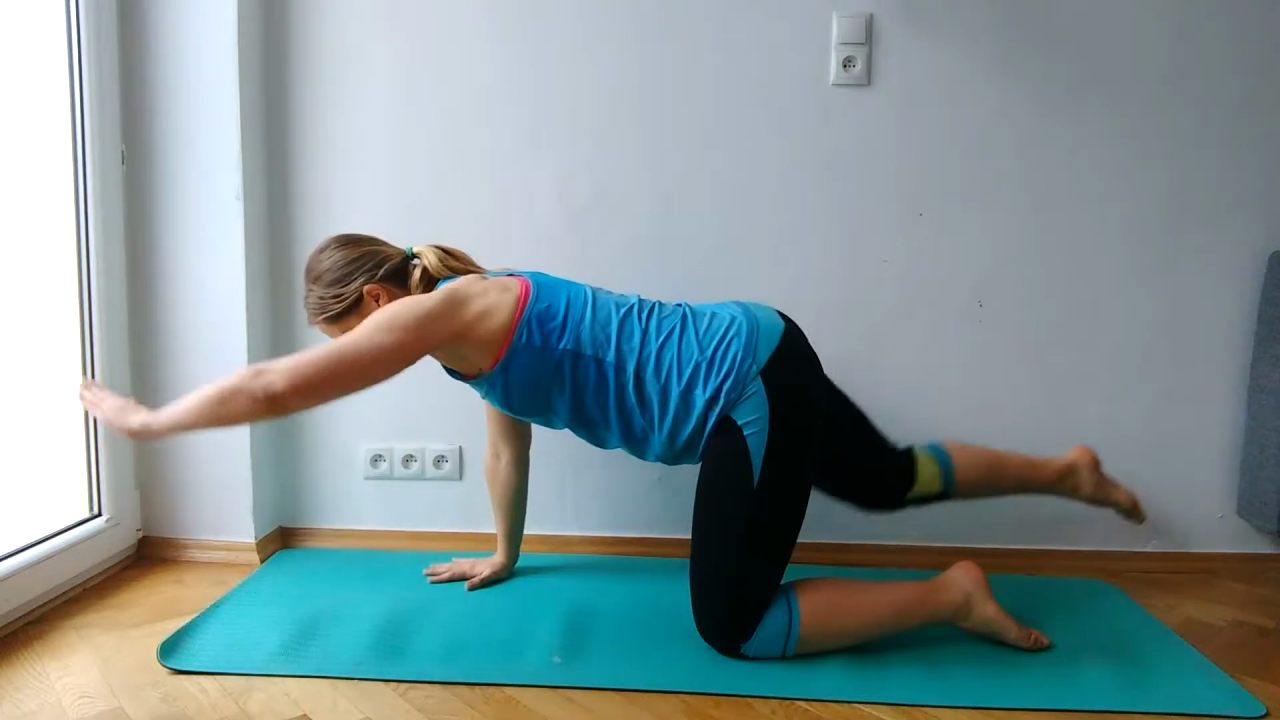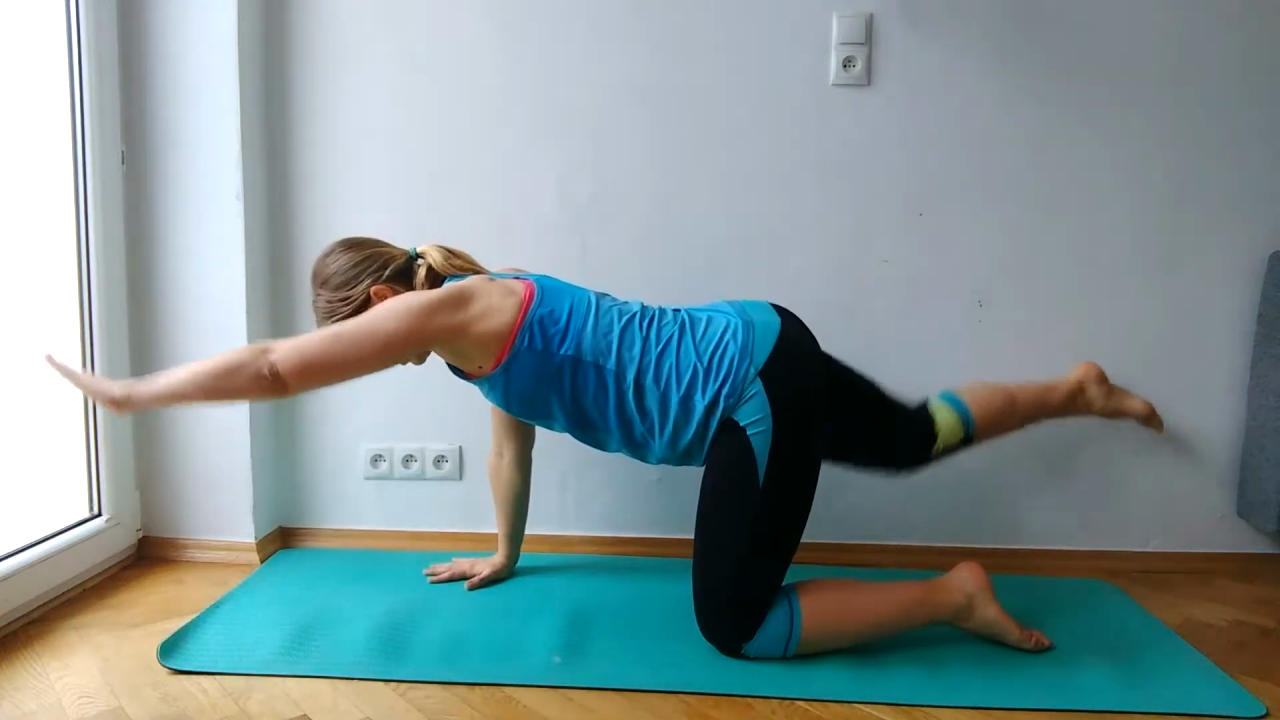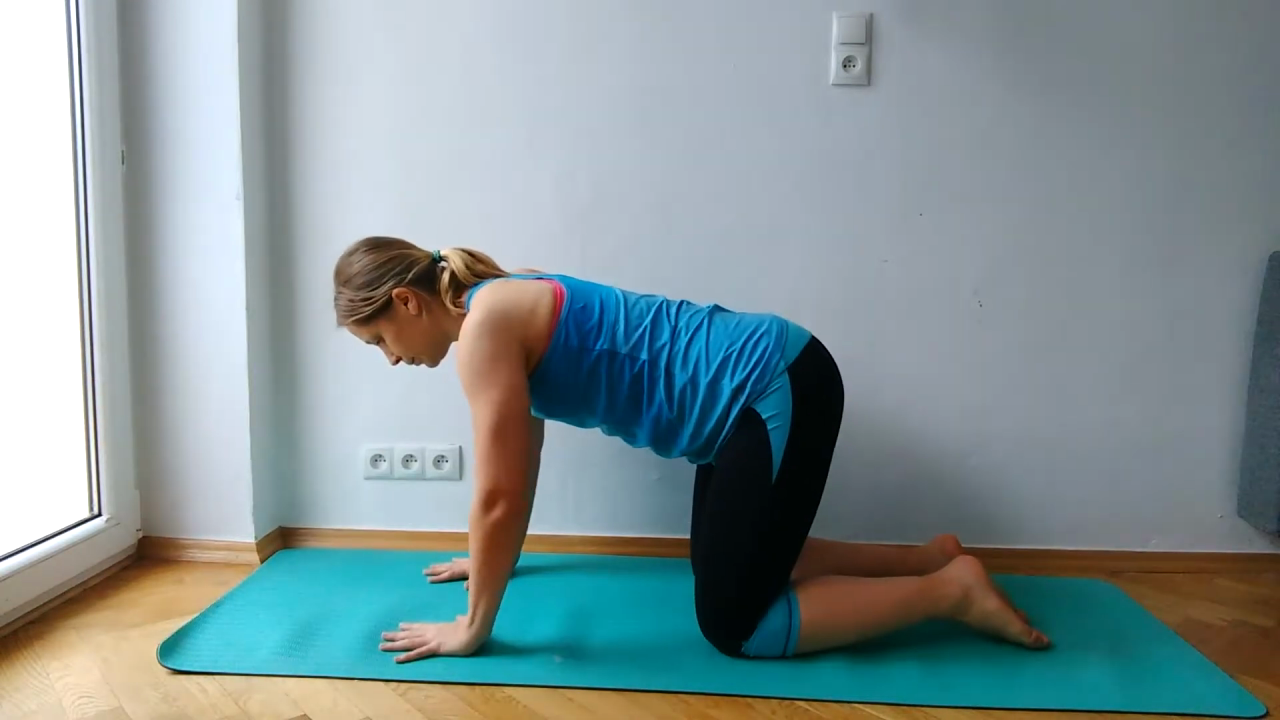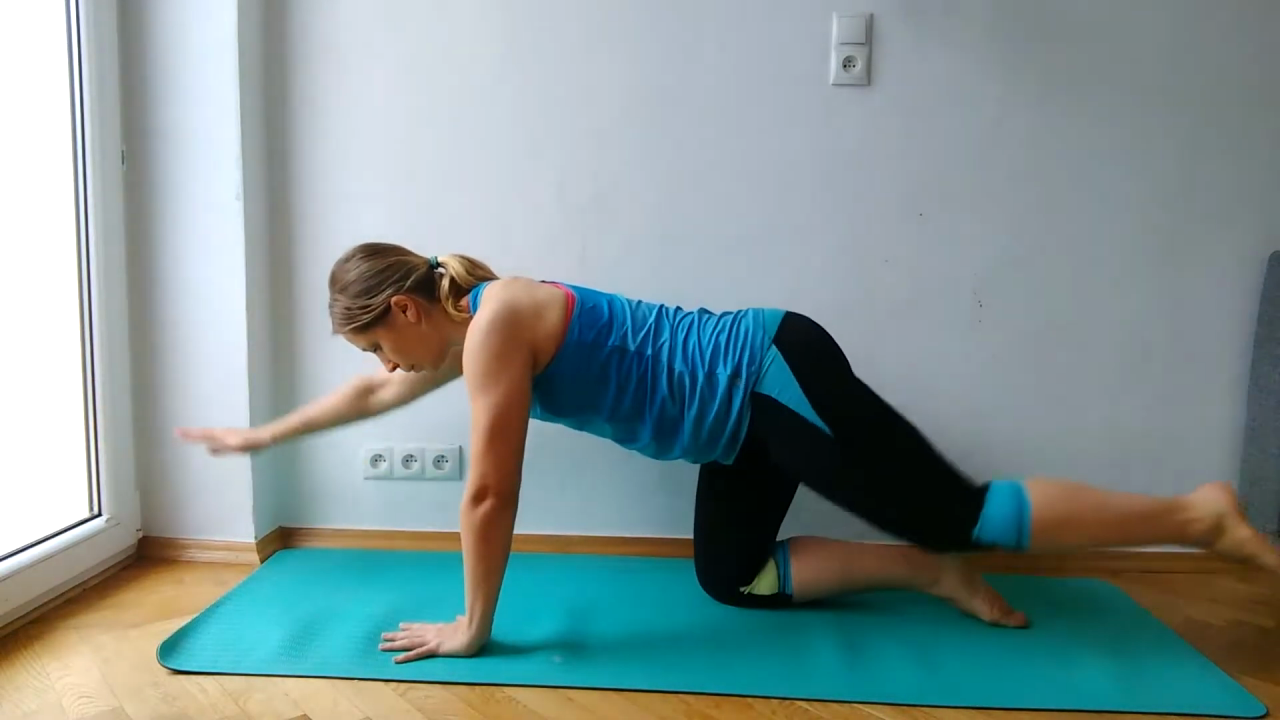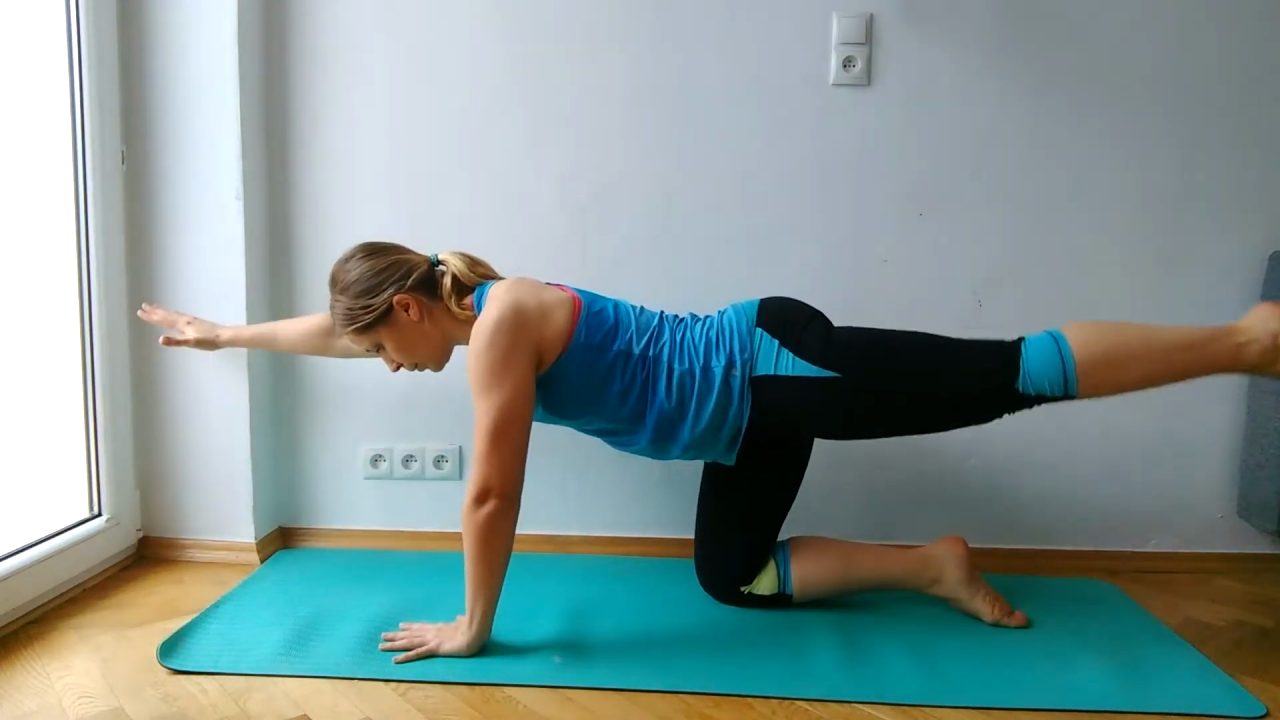
dt=1s
person 1, frame 1
left shoulder: (441, 313)
right shoulder: (481, 314)
left elbow: (278, 386)
right elbow: (508, 441)
left wrist: (145, 417)
right wrist: (502, 555)
left hip: (749, 389)
right hip: (755, 360)
left knee: (732, 623)
right knee: (887, 481)
left ankle: (951, 596)
right ankle: (1070, 471)
person 1, frame 2
left shoulder: (443, 312)
right shoulder: (481, 309)
left elbow: (275, 368)
right elbow: (512, 440)
left wrist: (129, 392)
right wrist: (501, 556)
left hip: (752, 390)
right hip: (757, 361)
left knee: (735, 624)
right knee: (906, 433)
left ankle: (952, 595)
right ankle: (1075, 392)
person 1, frame 3
left shoulder: (483, 326)
right shoulder: (503, 307)
left elbow: (497, 495)
right elbow: (523, 462)
left wrist: (473, 627)
right wrist: (498, 558)
left hip: (777, 391)
right hip: (754, 390)
left knee: (732, 623)
right knee: (740, 563)
left ankle: (952, 590)
right ankle: (928, 559)
person 1, frame 4
left shoulder: (491, 326)
right shoulder: (467, 320)
left elbow: (489, 497)
right elbow: (375, 393)
left wrist: (471, 629)
right wrist: (261, 431)
left hip: (772, 376)
right hip: (746, 403)
left knee: (968, 510)
right knee: (729, 578)
right ankle: (934, 573)
person 1, frame 5
left shoulder: (496, 327)
right shoulder: (460, 309)
left elbow: (492, 497)
right elbow: (337, 328)
left wrist: (471, 630)
right wrist: (224, 333)
left hip: (775, 364)
right hip: (751, 402)
left knee: (1013, 374)
right knee: (731, 579)
right ankle: (935, 566)
